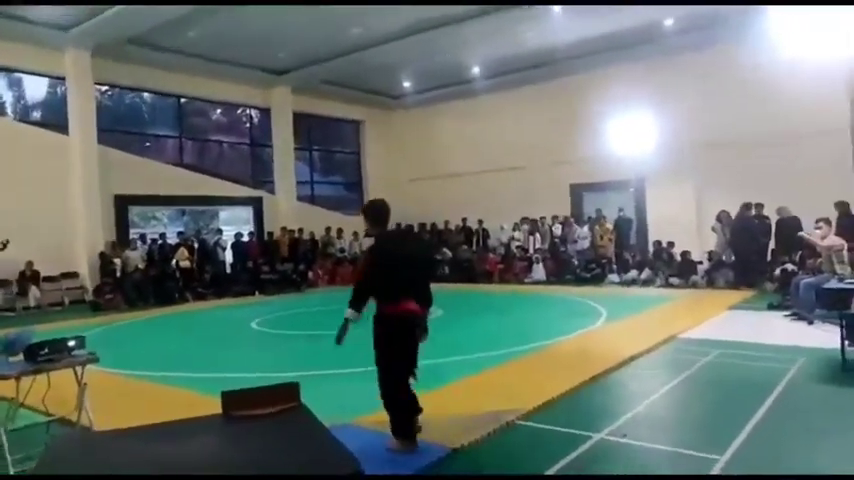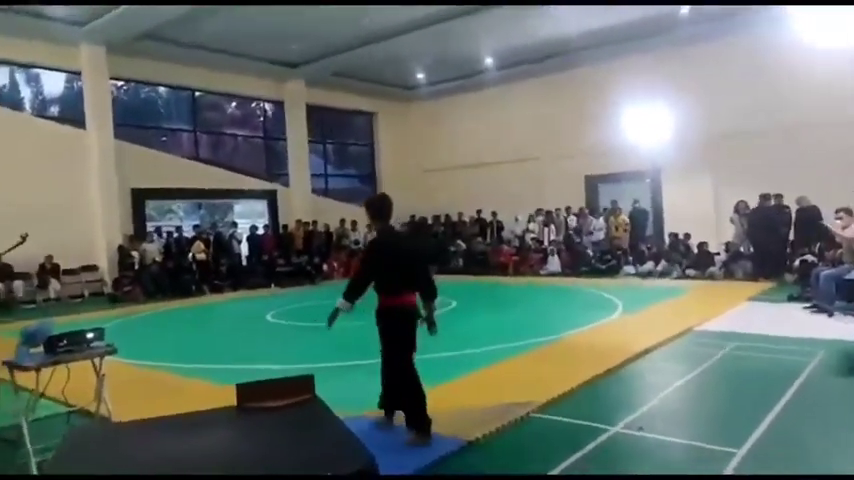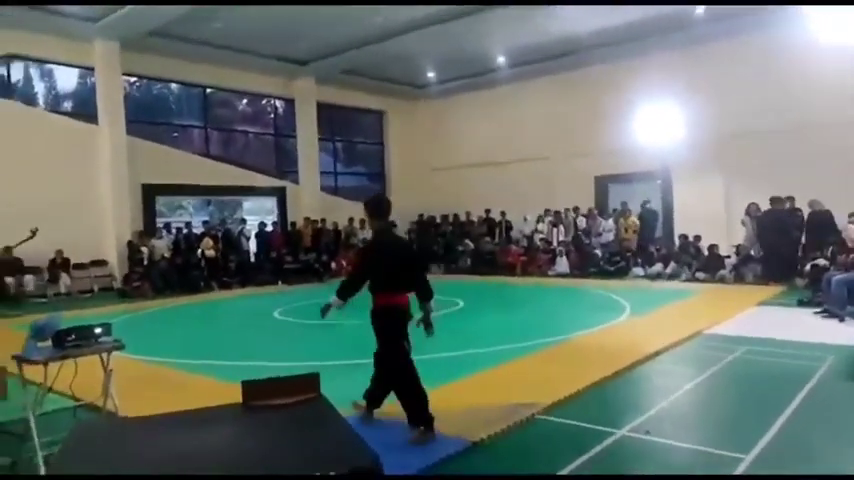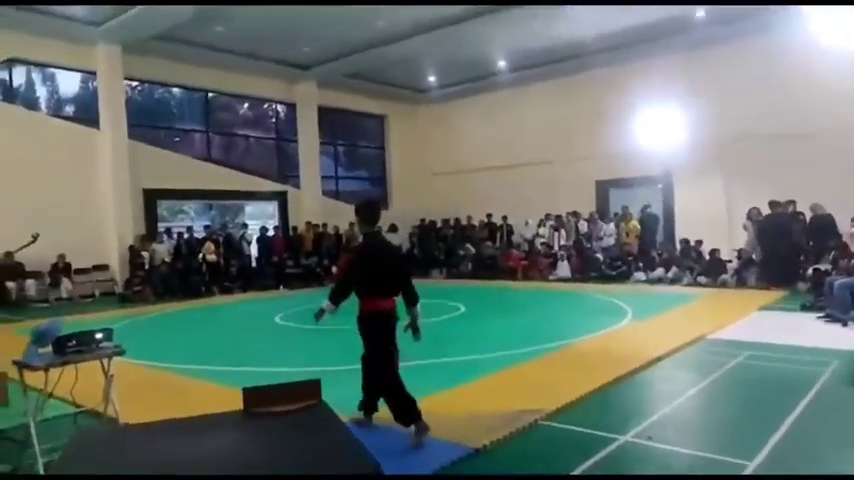
dt=0.1s
person 1, frame 1
left shoulder: (377, 252)
right shoulder: (409, 245)
left elbow: (363, 287)
right elbow: (423, 284)
left wrist: (348, 320)
right wrist: (422, 317)
left hip: (388, 319)
right hip: (412, 316)
left knee: (392, 378)
right knee: (401, 372)
left ankle: (406, 436)
right ankle: (411, 418)
person 1, frame 2
left shoulder: (377, 246)
right shoulder: (408, 242)
left elbow: (361, 279)
right elbow: (425, 278)
left wrist: (340, 307)
right wrist: (429, 311)
left hip: (391, 311)
right hip: (409, 308)
left knee: (402, 367)
right knee: (394, 362)
left ankle: (422, 428)
right ankle: (388, 411)
person 1, frame 3
left shoulder: (373, 247)
right shoulder: (402, 245)
left elbow: (355, 278)
right elbow: (420, 280)
left wrist: (333, 303)
right wrist: (426, 312)
left hip: (385, 310)
right hip: (402, 308)
left knee: (400, 366)
right knee: (386, 359)
left ankle: (424, 424)
right ankle: (370, 405)
person 1, frame 4
left shoulder: (362, 250)
right shoulder: (391, 249)
left elbow: (345, 282)
right elbow: (407, 285)
left wrist: (326, 307)
right wrist: (413, 317)
left hip: (371, 315)
right hip: (388, 313)
left knee: (382, 371)
right knee: (374, 364)
left ankle: (415, 420)
right ankle: (368, 413)
